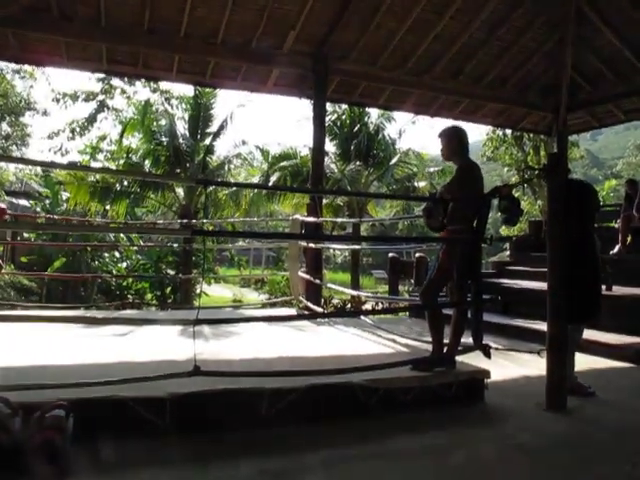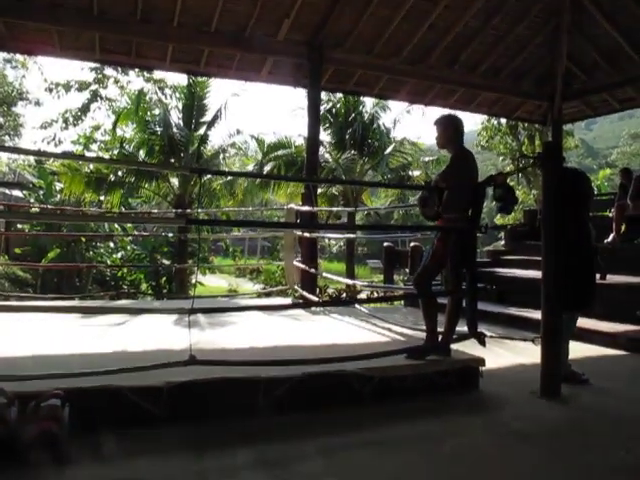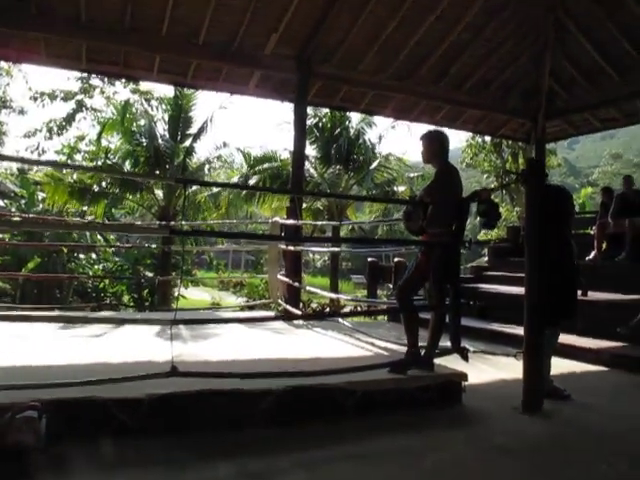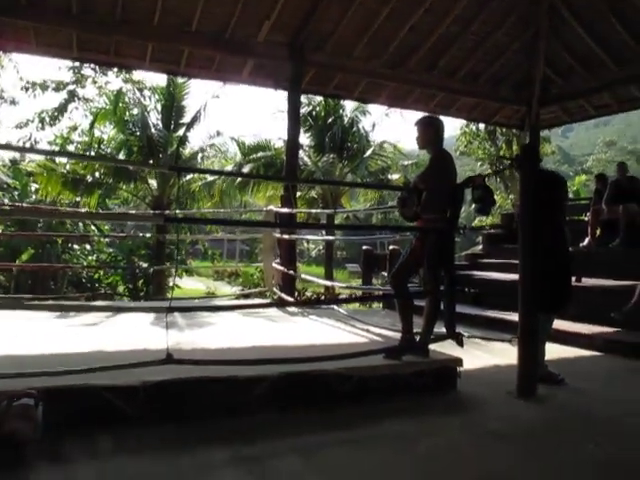
dt=0.2s
person 1, frame 1
left shoulder: (465, 170)
right shoulder: (472, 169)
left elbow: (446, 193)
left wrist: (439, 195)
left hip: (457, 240)
right hip: (465, 240)
left knee: (428, 293)
right knee: (459, 297)
left ankle: (438, 354)
right ankle: (449, 355)
person 1, frame 2
left shoulder: (460, 158)
right shoulder: (466, 158)
left elbow: (441, 181)
left wrist: (435, 183)
left hip: (452, 229)
right hip: (459, 228)
left knee: (422, 280)
right knee: (454, 286)
left ankle: (432, 340)
right ankle: (444, 343)
person 1, frame 3
left shoulder: (444, 173)
right shoulder: (450, 173)
left elbow: (426, 196)
left wrist: (420, 199)
left hip: (437, 244)
right hip: (444, 243)
left knee: (404, 292)
right knee: (437, 301)
left ankle: (413, 353)
right ankle: (427, 357)
person 1, frame 4
left shoulder: (439, 159)
right shoulder: (445, 159)
left elbow: (420, 183)
left wrist: (414, 185)
left hip: (431, 230)
right hip: (439, 230)
left knee: (398, 277)
right knee: (432, 287)
left ankle: (408, 338)
right ankle: (422, 342)
person 2, frame 1
left shoulder: (565, 191)
right shoulder: (580, 190)
left hip: (574, 262)
right hip: (579, 264)
left knee: (572, 319)
right knee: (575, 319)
left ankle: (567, 375)
right ankle: (567, 377)
person 2, frame 2
left shoulder: (559, 179)
right shoulder: (574, 178)
left hip: (567, 251)
right hip: (574, 251)
left knee: (566, 307)
right knee: (569, 307)
left ankle: (561, 363)
right ankle: (562, 365)
person 2, frame 3
left shoulder: (540, 197)
right shoulder: (556, 195)
left hip: (550, 266)
right hip: (556, 266)
left knee: (548, 322)
right knee: (551, 322)
left ankle: (543, 379)
right ankle: (544, 381)
person 2, frame 4
left shoulder: (532, 182)
right shoulder: (551, 180)
left hip: (541, 252)
right hip: (550, 253)
left knee: (542, 308)
right knee: (546, 308)
left ankle: (537, 362)
right ankle: (537, 365)
